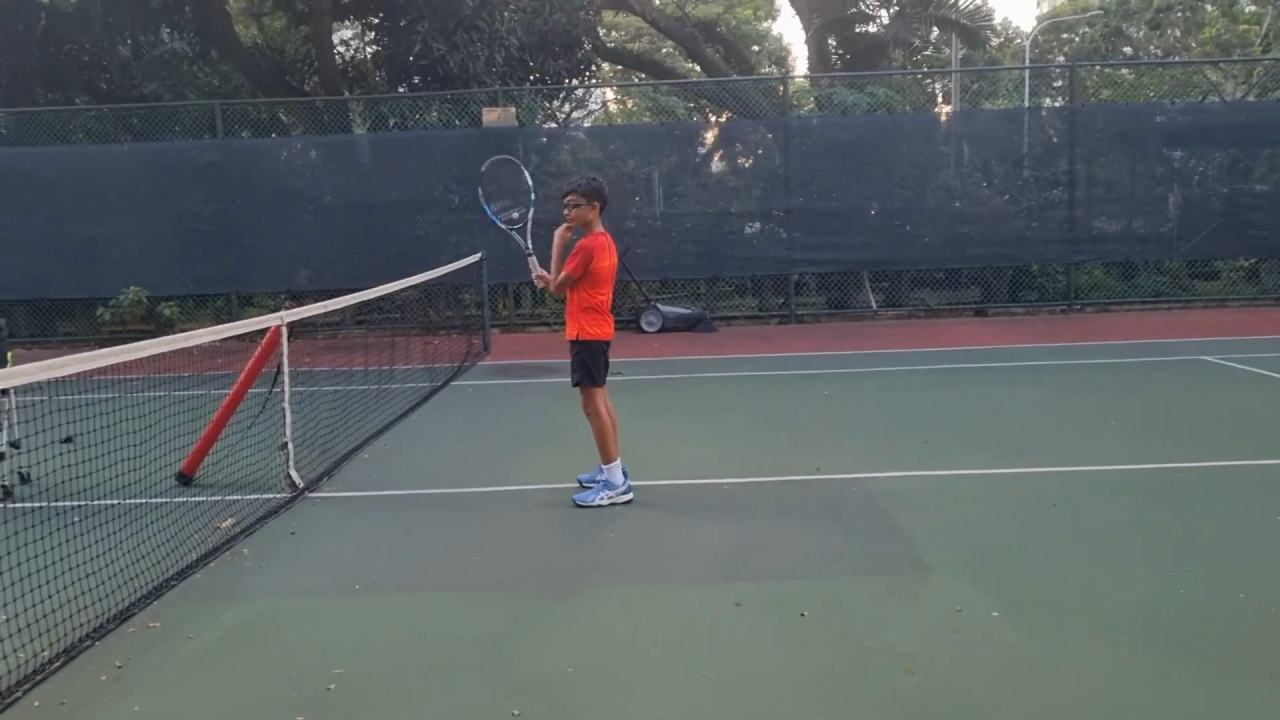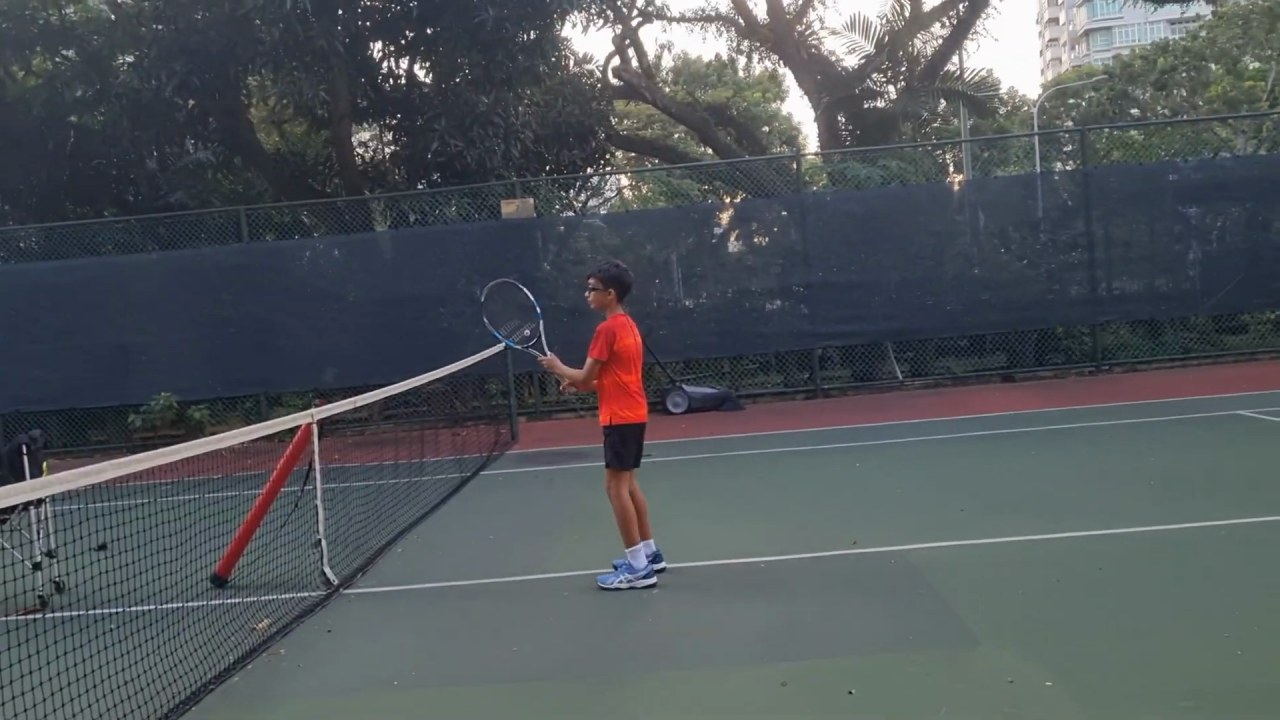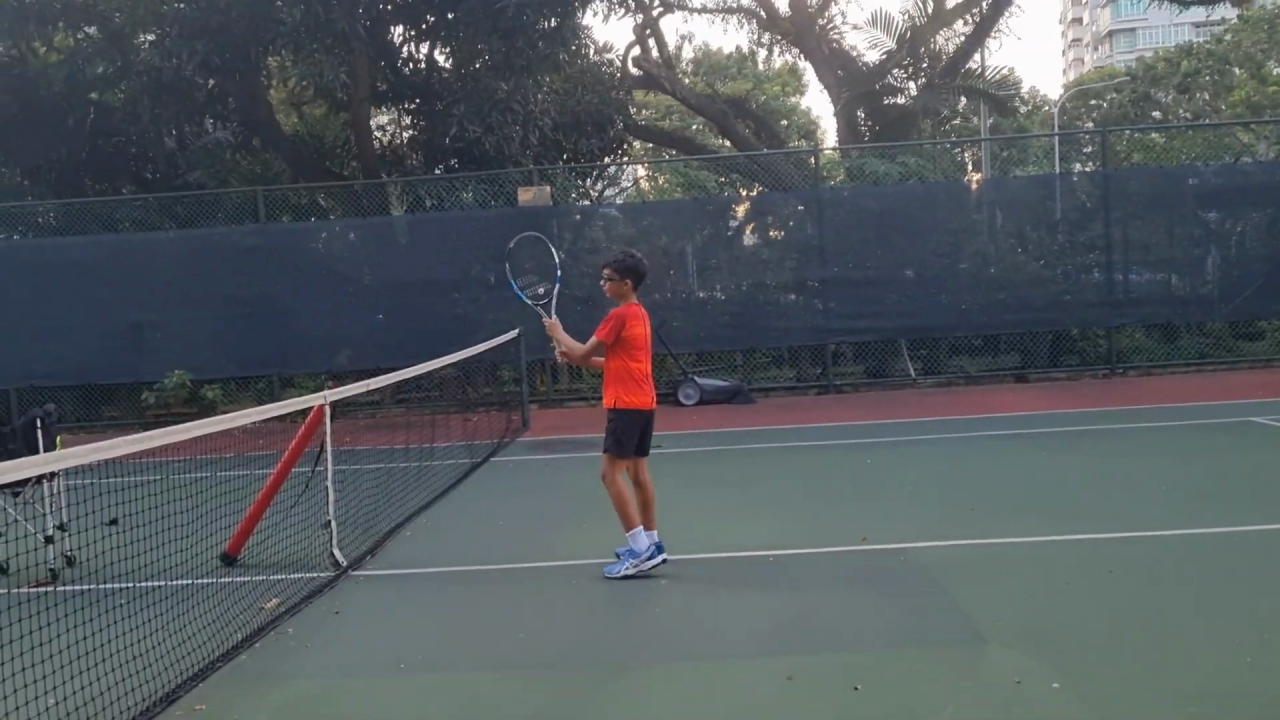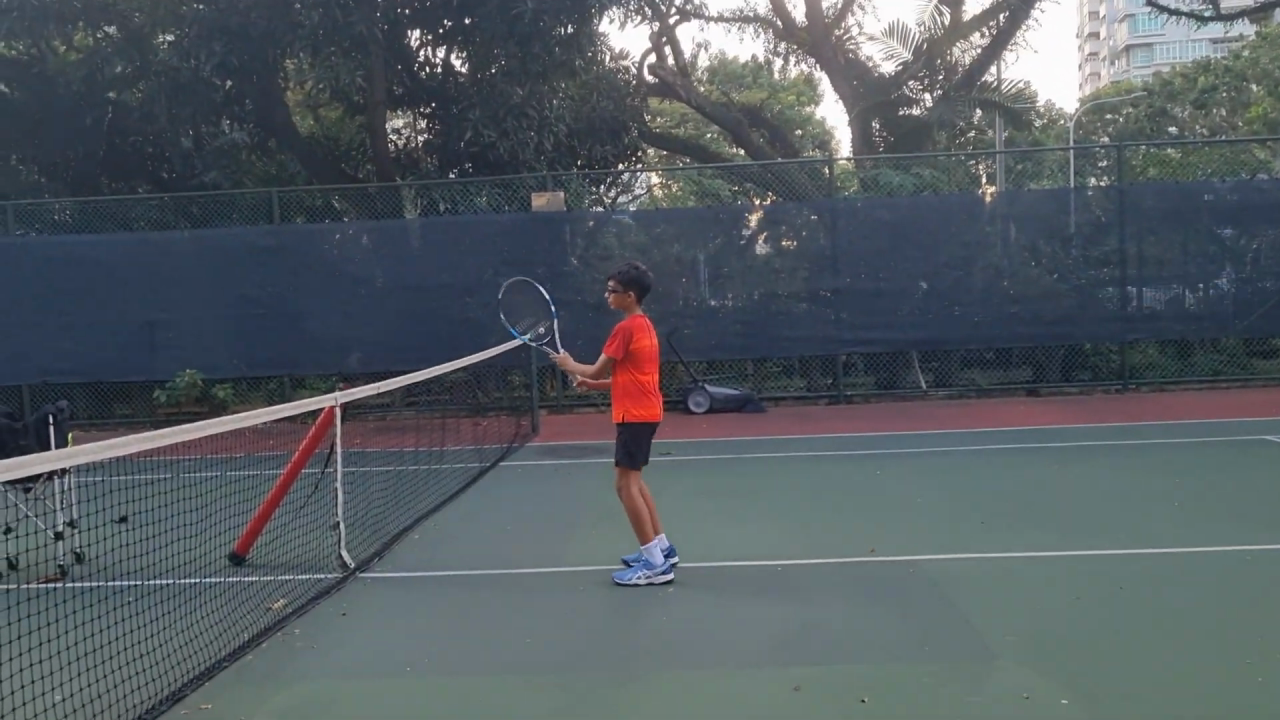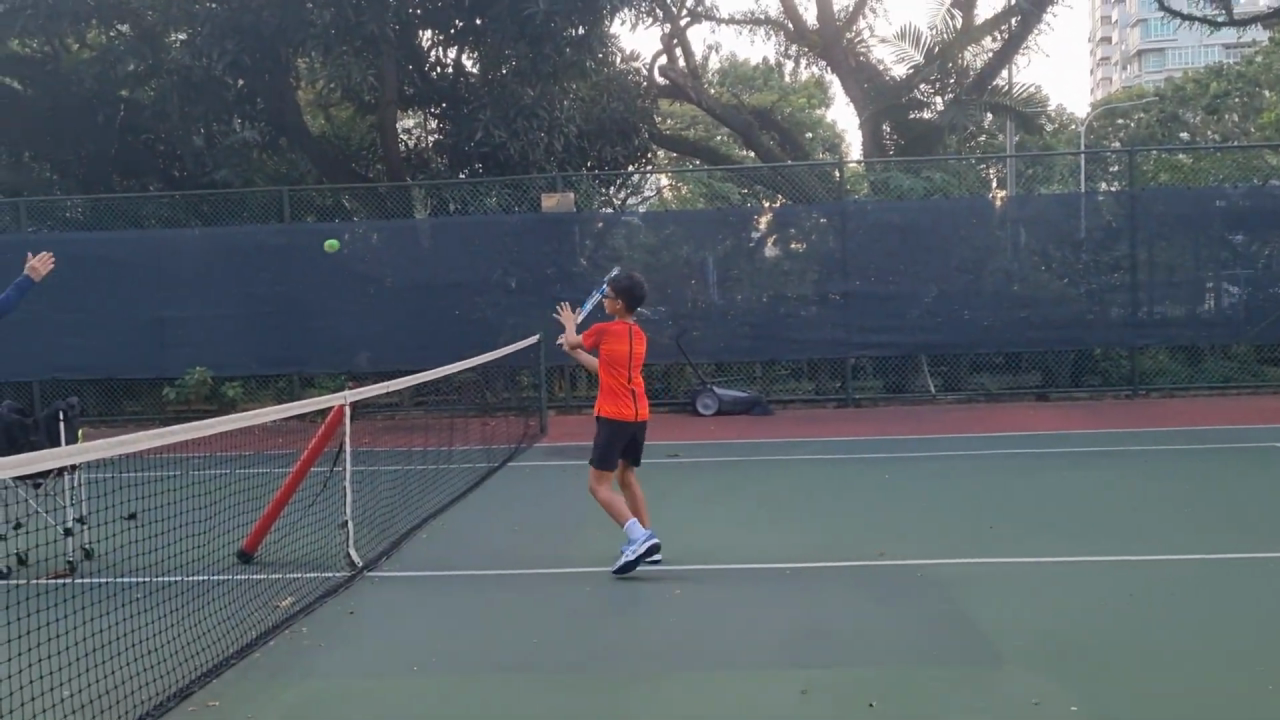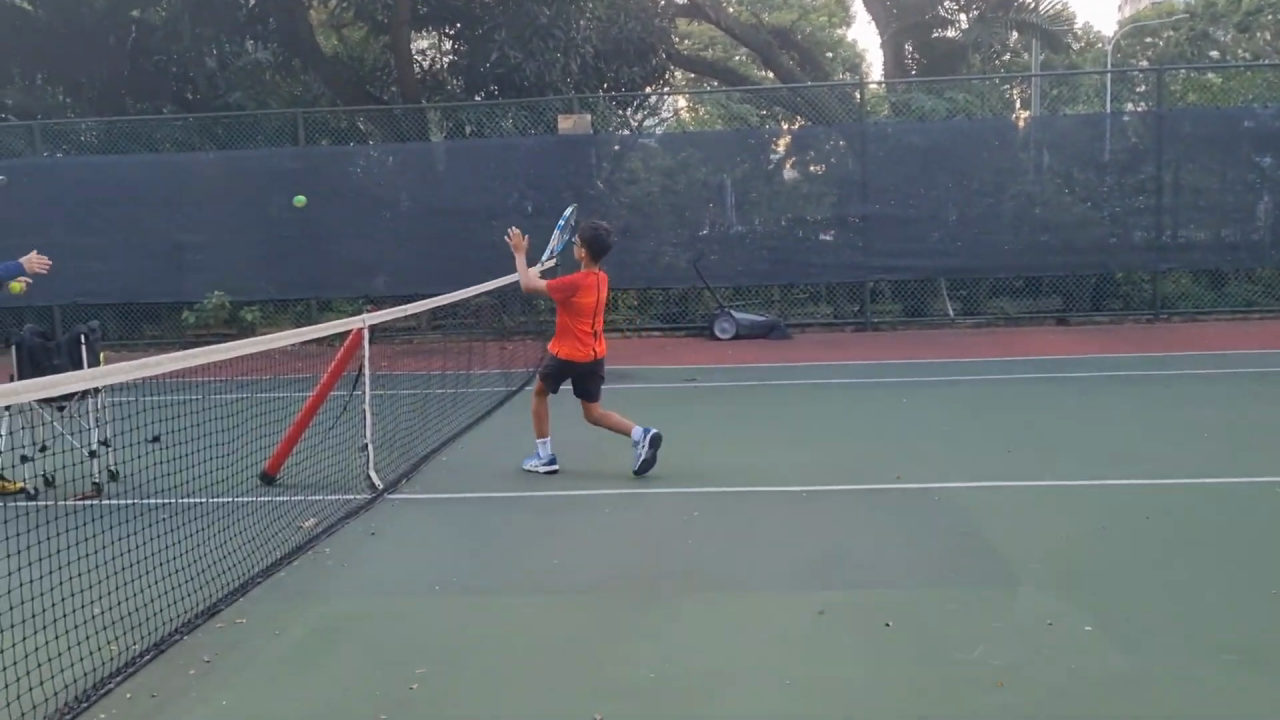
dt=0.5s
person 1, frame 1
left shoulder: (586, 246)
right shoulder: (605, 242)
left elbow: (557, 289)
left wrist: (557, 245)
right wrist: (552, 279)
left hip: (586, 333)
right hip: (598, 330)
left knee: (592, 405)
right knee: (600, 400)
left ankle: (615, 484)
right ankle: (613, 470)
person 1, frame 2
left shoulder: (607, 329)
right shoulder: (628, 325)
left elbow: (586, 378)
left wrist: (557, 367)
right wrist: (581, 384)
left hip: (621, 417)
right hip: (635, 414)
left knee: (616, 488)
right knee: (628, 484)
left ankle: (638, 568)
right ankle: (647, 552)
person 1, frame 3
left shoulder: (619, 315)
right shoulder: (639, 314)
left elbow: (584, 353)
left wrist: (558, 333)
right wrist: (575, 356)
left hip: (627, 404)
right hip: (643, 403)
left knee: (611, 474)
right knee: (638, 472)
left ankle: (641, 549)
right ankle: (650, 542)
person 1, frame 4
left shoulder: (624, 329)
right shoulder: (645, 326)
left elbow: (598, 371)
left wrist: (570, 366)
right wrist: (596, 384)
left hip: (635, 416)
right hip: (648, 412)
left knee: (625, 485)
right knee: (634, 480)
left ankle: (655, 563)
right ankle: (661, 546)
person 1, frame 5
left shoulder: (603, 331)
right shoulder: (640, 337)
left elbow: (572, 343)
left wrist: (570, 324)
right wrist: (576, 353)
left hip: (614, 416)
right hip: (639, 415)
left knee: (599, 485)
right knee: (626, 477)
left ankle: (639, 537)
right ankle: (642, 538)
person 1, frame 6
left shoulder: (573, 282)
right shoulder: (601, 279)
left elbow: (531, 284)
left wrist: (519, 252)
right wrist: (541, 279)
left hip: (568, 353)
right hip: (595, 353)
left knee: (540, 392)
right knee: (594, 413)
left ankle: (544, 456)
right ankle: (641, 434)
